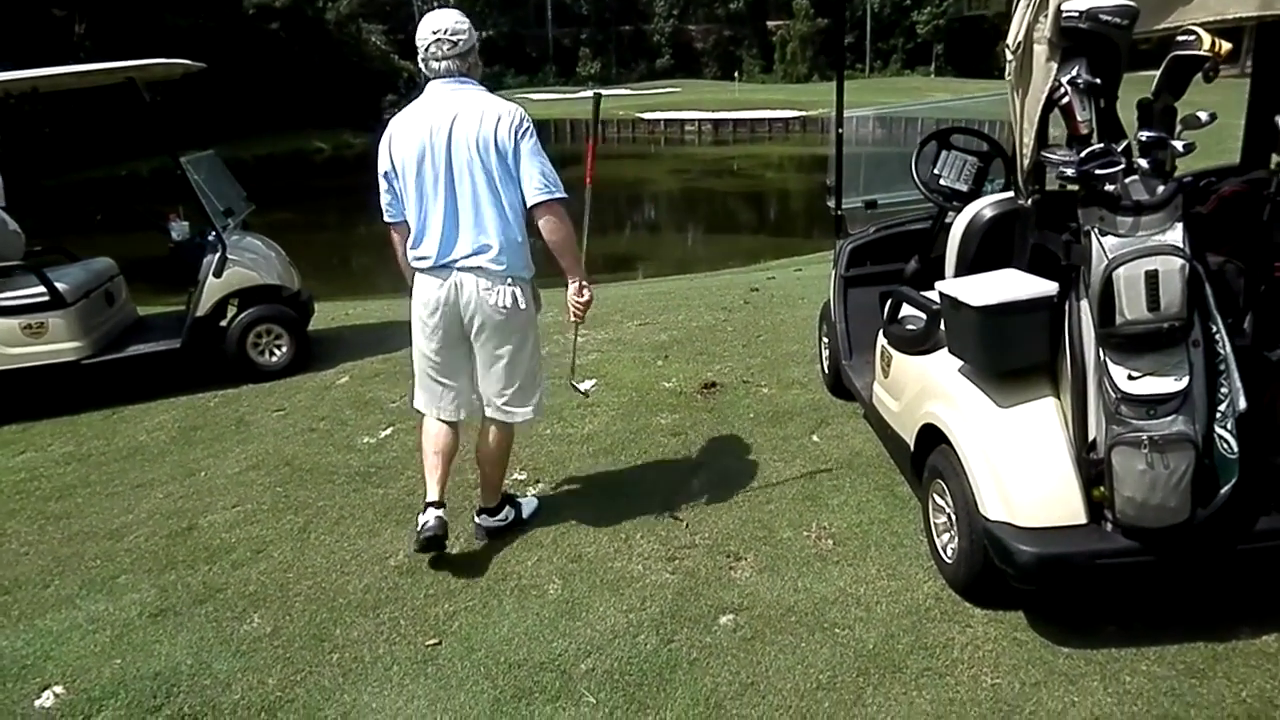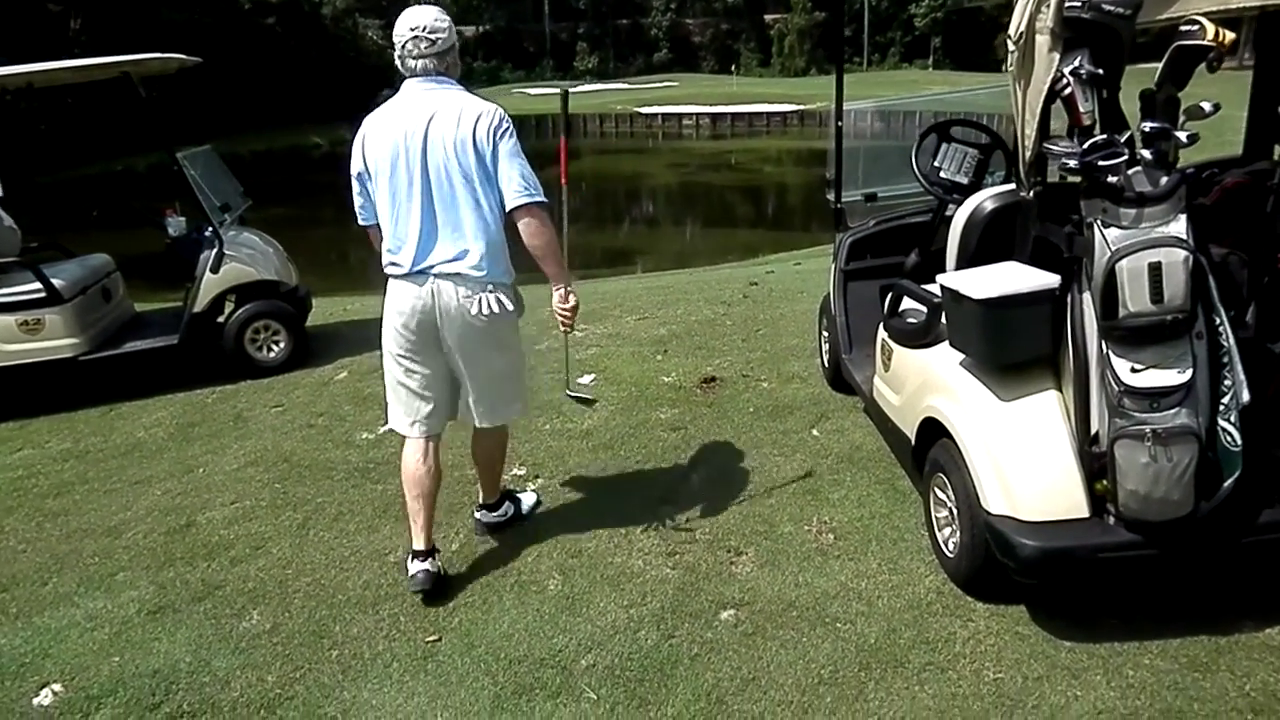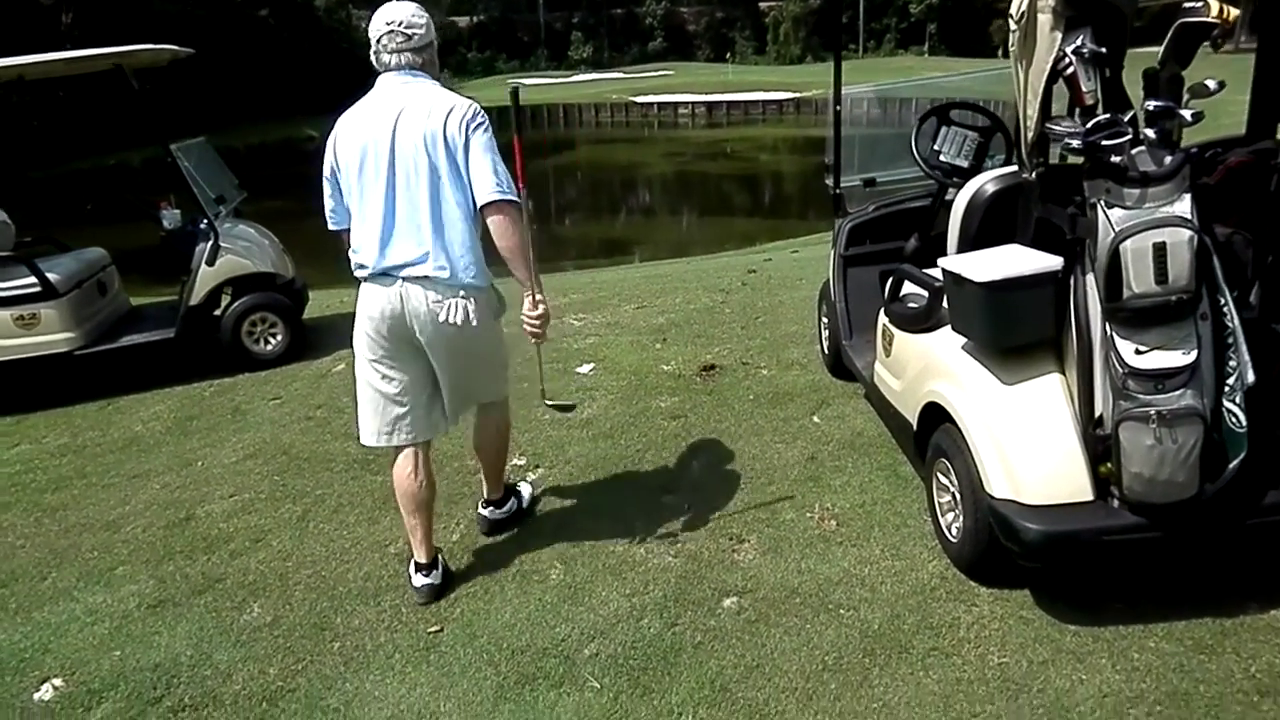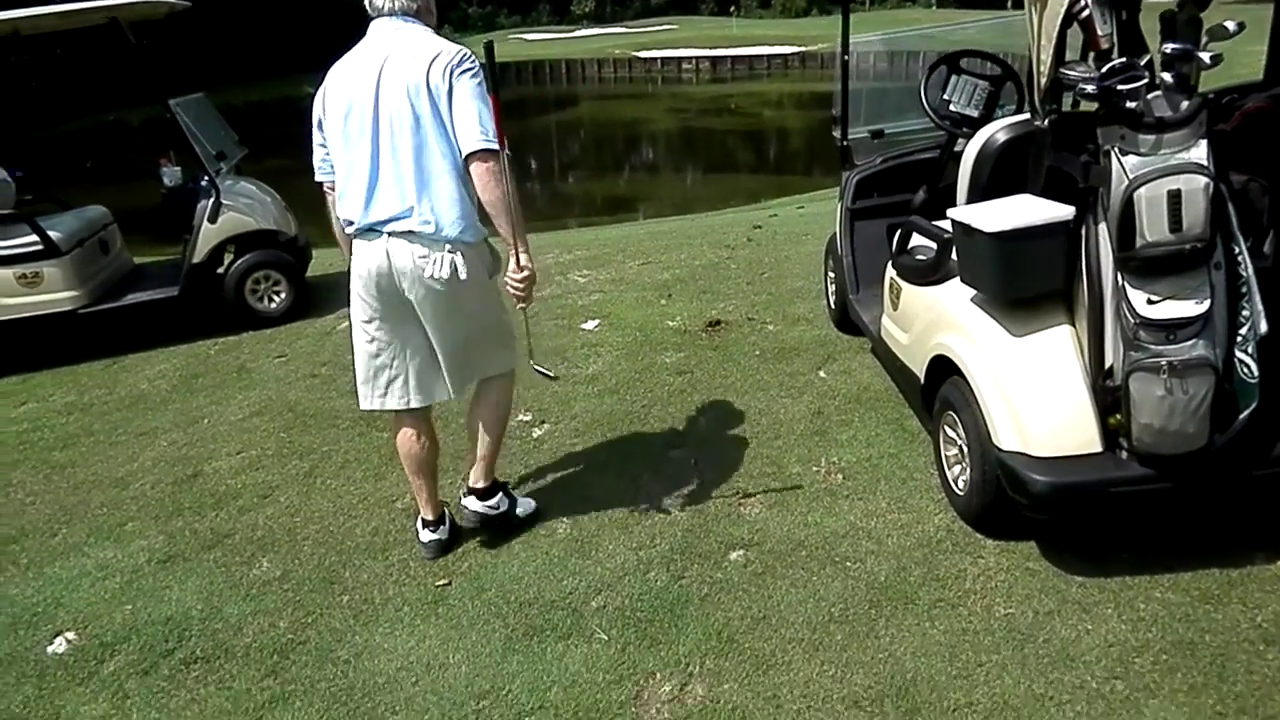
dt=0.2s
person 1, frame 1
left shoulder: (399, 128)
right shoulder: (505, 117)
left elbow: (397, 224)
right elbow: (547, 209)
right wrist: (575, 277)
left hip: (433, 285)
right hip: (497, 282)
left knee: (440, 404)
right knee: (499, 403)
left ankle: (433, 506)
right ankle: (493, 508)
person 1, frame 2
left shoulder: (373, 128)
right shoulder: (483, 117)
left elbow: (372, 226)
right elbow: (527, 213)
right wrist: (560, 284)
left hip: (407, 293)
right hip: (477, 288)
left knee: (418, 426)
right knee: (489, 409)
left ankle: (422, 554)
right ankle: (492, 504)
person 1, frame 3
left shoulder: (346, 126)
right shoulder: (457, 112)
left elbow: (343, 229)
right elbow: (499, 210)
right wrist: (530, 289)
left hip: (378, 298)
right hip: (452, 292)
left knee: (405, 437)
right knee: (490, 396)
left ankle: (425, 565)
right ankle: (497, 501)
person 1, frame 4
left shoulder: (337, 77)
right shoulder: (448, 59)
left elbow: (330, 189)
right elbow: (482, 161)
right wrist: (515, 247)
left hip: (370, 255)
right hip: (443, 250)
left knee: (405, 399)
right knee: (494, 367)
left ankle: (432, 521)
right ankle: (482, 491)
